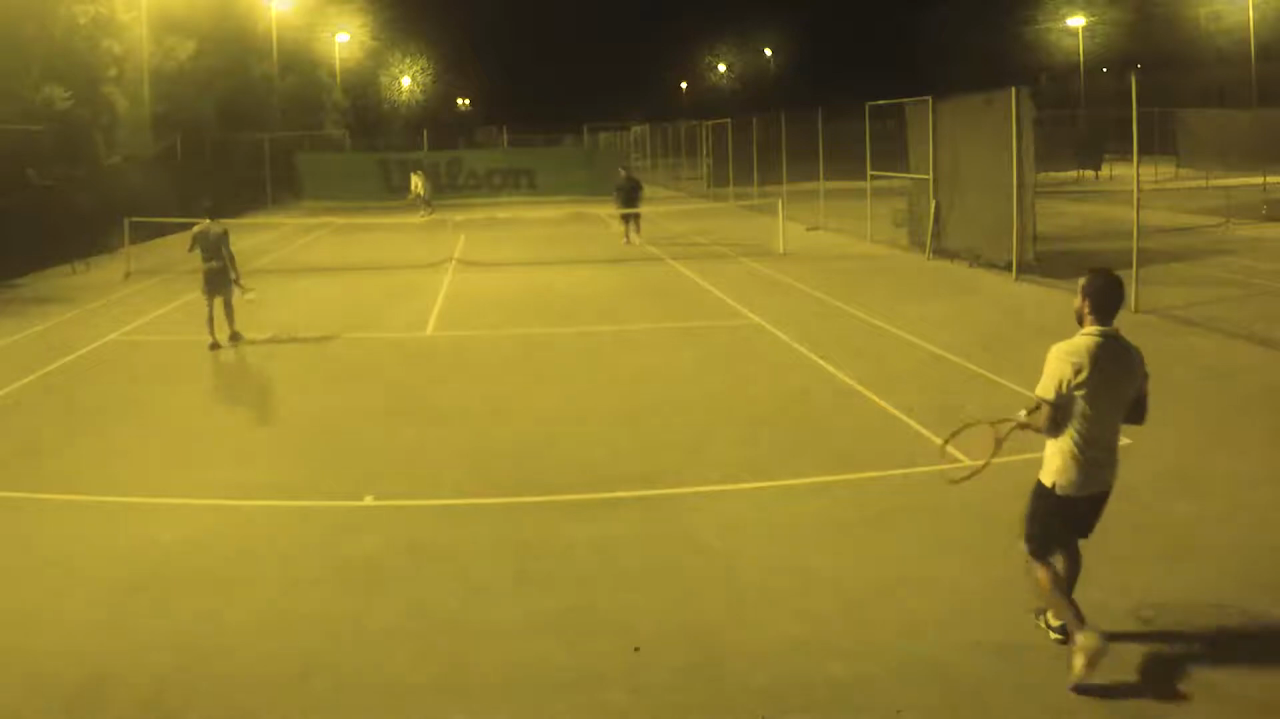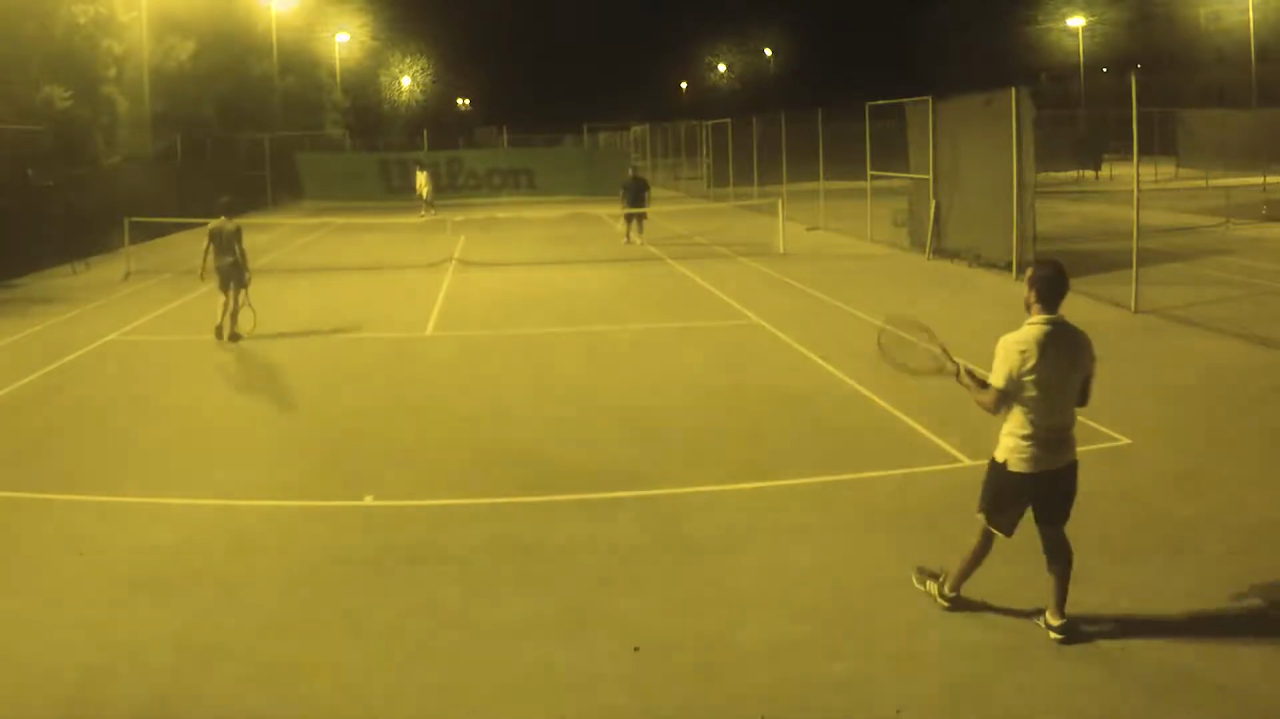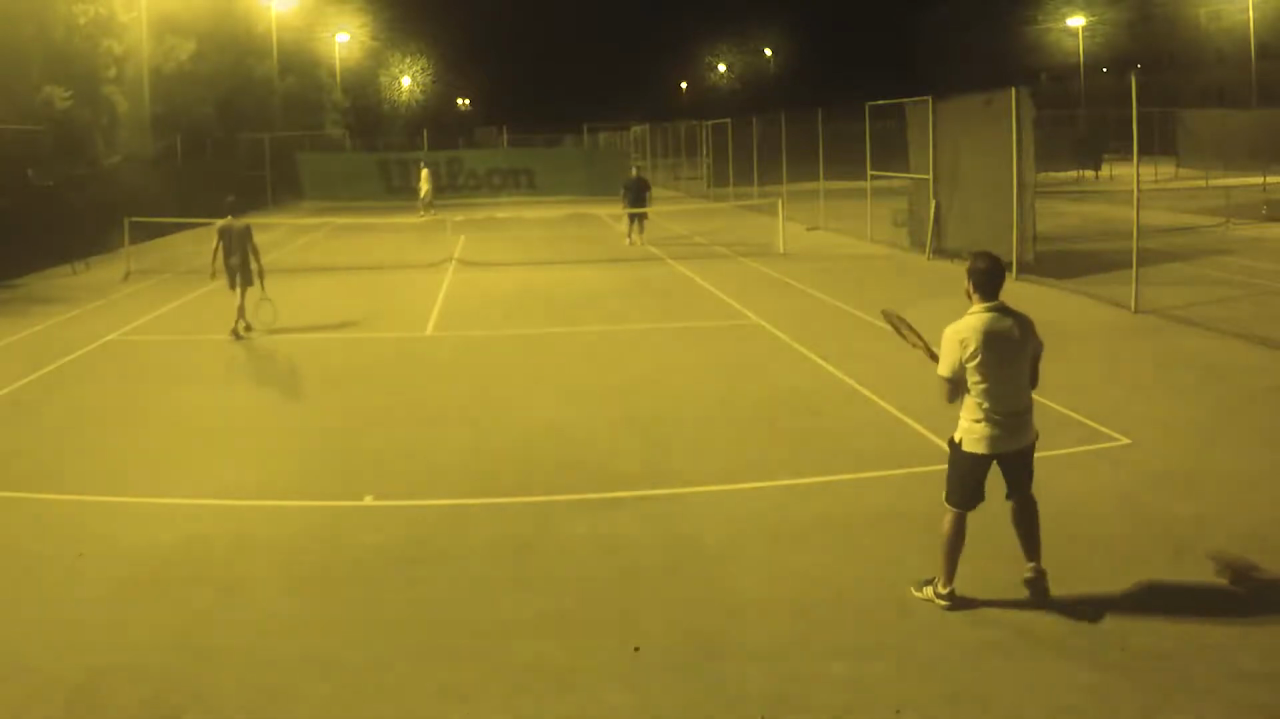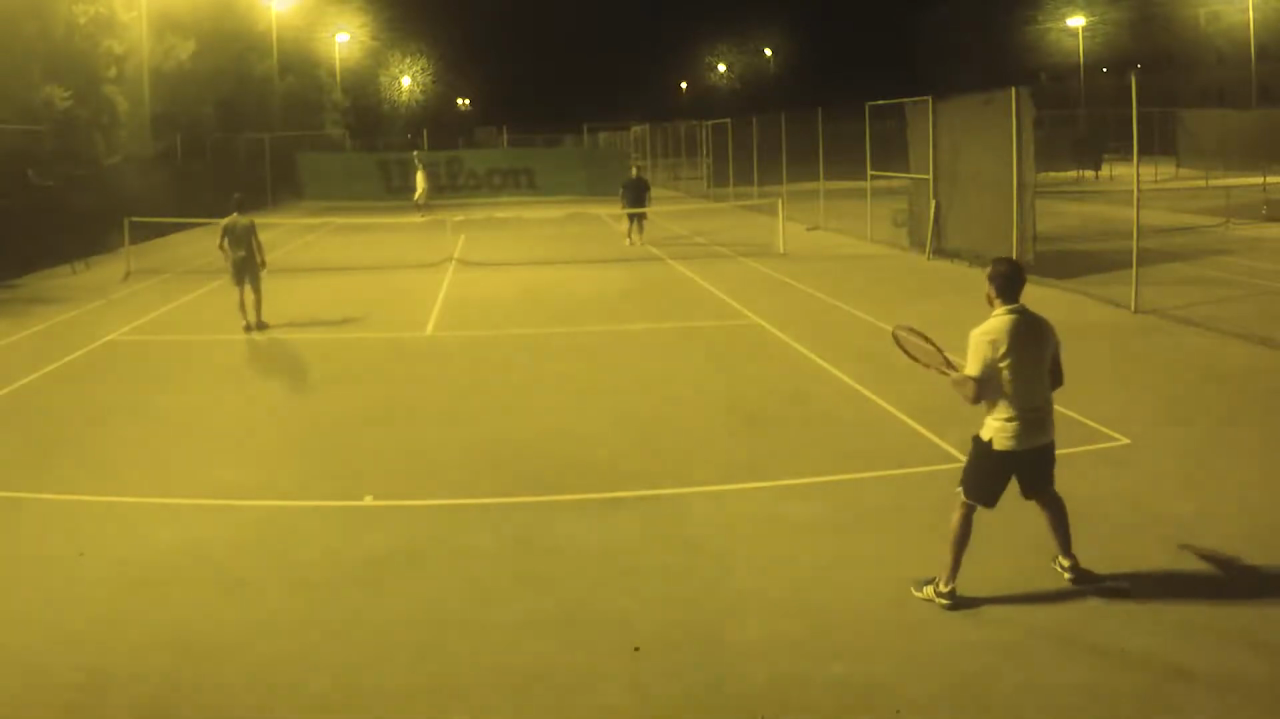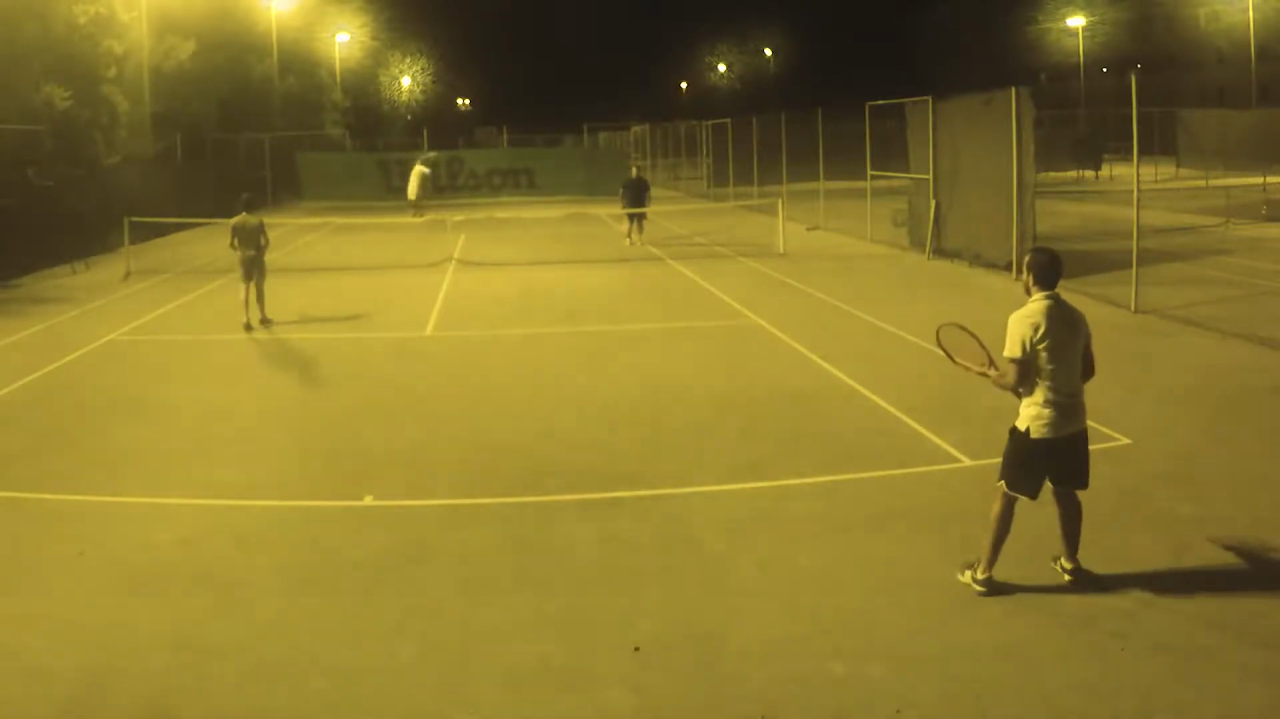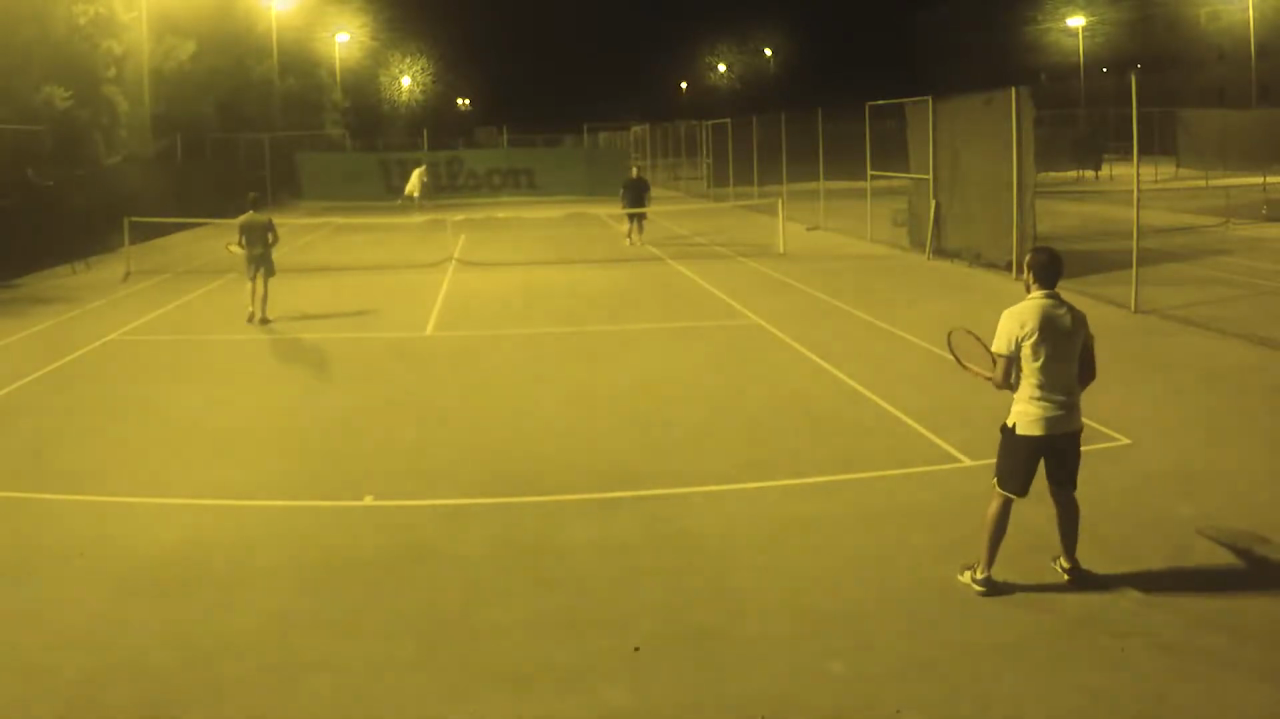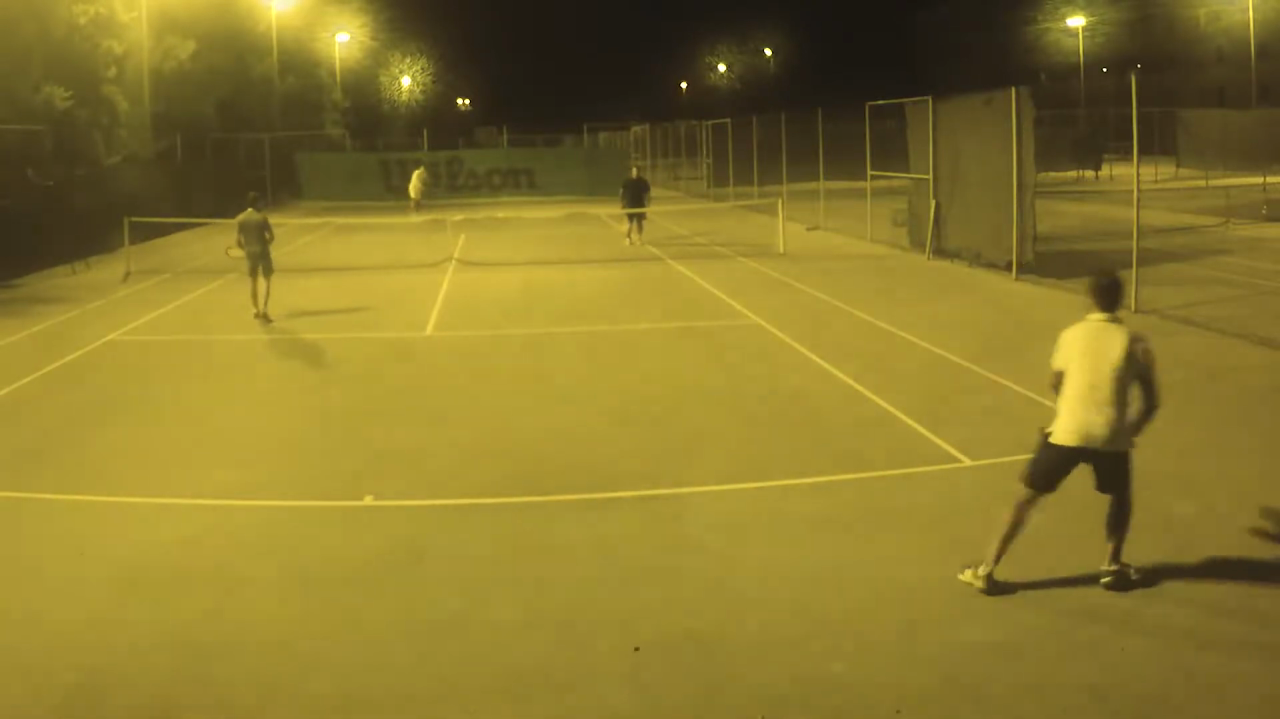
dt=0.4s
person 1, frame 1
left shoulder: (1066, 354)
right shoulder: (1132, 356)
left elbow: (1049, 424)
right elbow: (1137, 415)
left wrist: (1029, 418)
left hip: (1063, 476)
right hip: (1102, 474)
left knee: (1040, 560)
right knee: (1068, 546)
left ankle: (1084, 636)
right ankle: (1058, 618)
person 1, frame 2
left shoulder: (1015, 345)
right shoulder: (1080, 341)
left elbow: (992, 404)
right elbow: (1081, 398)
left wrist: (970, 383)
left hip: (1018, 457)
right hip: (1062, 456)
left knee: (989, 529)
right knee: (1054, 533)
left ankle: (948, 588)
right ankle: (1057, 616)
person 1, frame 3
left shoulder: (958, 333)
right shoulder: (1023, 325)
left elbow: (950, 396)
right elbow: (1031, 381)
left wrist: (955, 376)
left hip: (975, 438)
right hip: (1019, 433)
left knee: (956, 511)
right knee: (1023, 499)
left ankle: (944, 587)
right ankle: (1034, 570)
person 1, frame 4
left shoulder: (985, 335)
right shoulder: (1044, 327)
left elbow: (974, 396)
right elbow: (1056, 380)
left wrist: (958, 381)
left hip: (1002, 436)
right hip: (1040, 432)
left knee: (966, 505)
right knee: (1046, 496)
left ankle: (945, 585)
right ankle: (1069, 561)
person 1, frame 5
left shoulder: (1023, 319)
right shoulder: (1076, 316)
left elbow: (1015, 381)
right elbow: (1088, 370)
left wrist: (995, 376)
left hip: (1037, 425)
right hip: (1073, 421)
left knee: (1007, 495)
right knee: (1066, 493)
left ankle: (982, 572)
right ankle: (1070, 563)
person 1, frame 6
left shoulder: (1015, 317)
right shoulder: (1076, 317)
left elbow: (1001, 379)
right elbow: (1089, 374)
left wrist: (1009, 384)
left hip: (1027, 422)
right hip: (1067, 421)
left knee: (1003, 496)
right knee: (1064, 494)
left ankle: (982, 572)
right ankle: (1068, 562)
person 1, frame 7
left shoulder: (1071, 335)
right shoulder: (1134, 342)
right elbow: (1151, 402)
right wrist: (1132, 430)
left hip: (1066, 434)
right hip: (1109, 439)
left knee: (1027, 498)
right knee: (1121, 497)
left ankle: (988, 570)
right ankle: (1113, 567)
